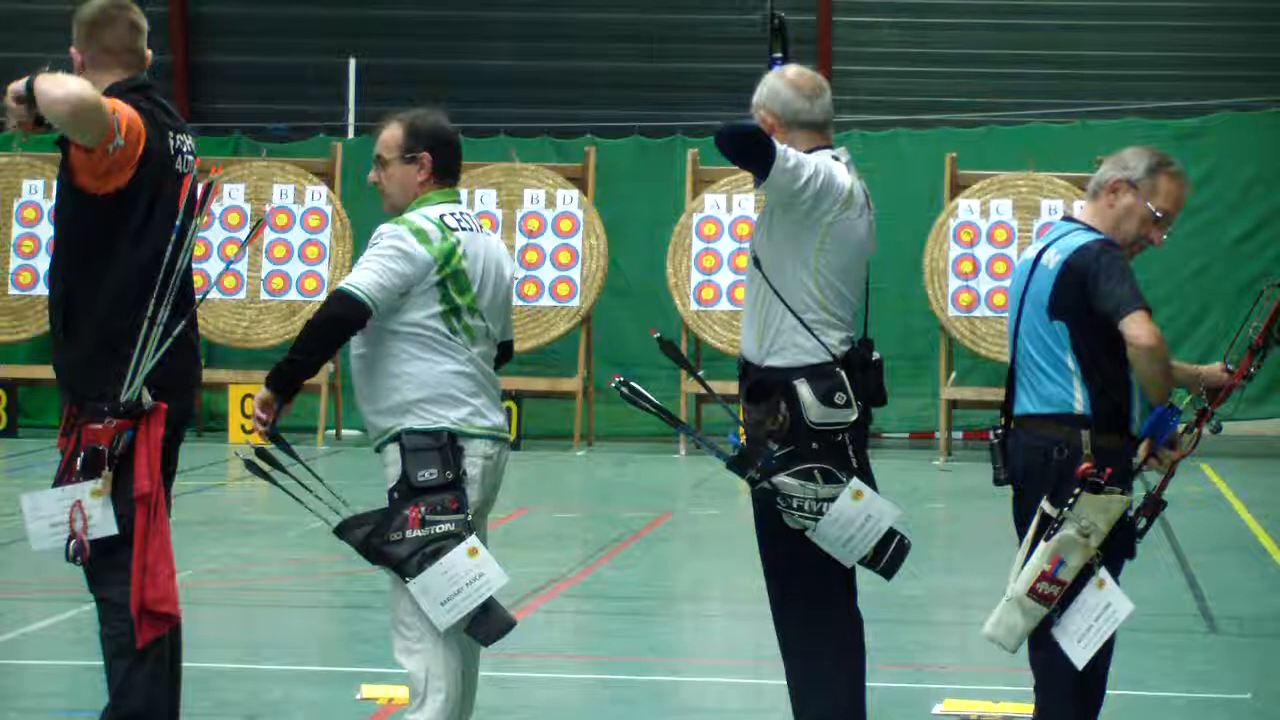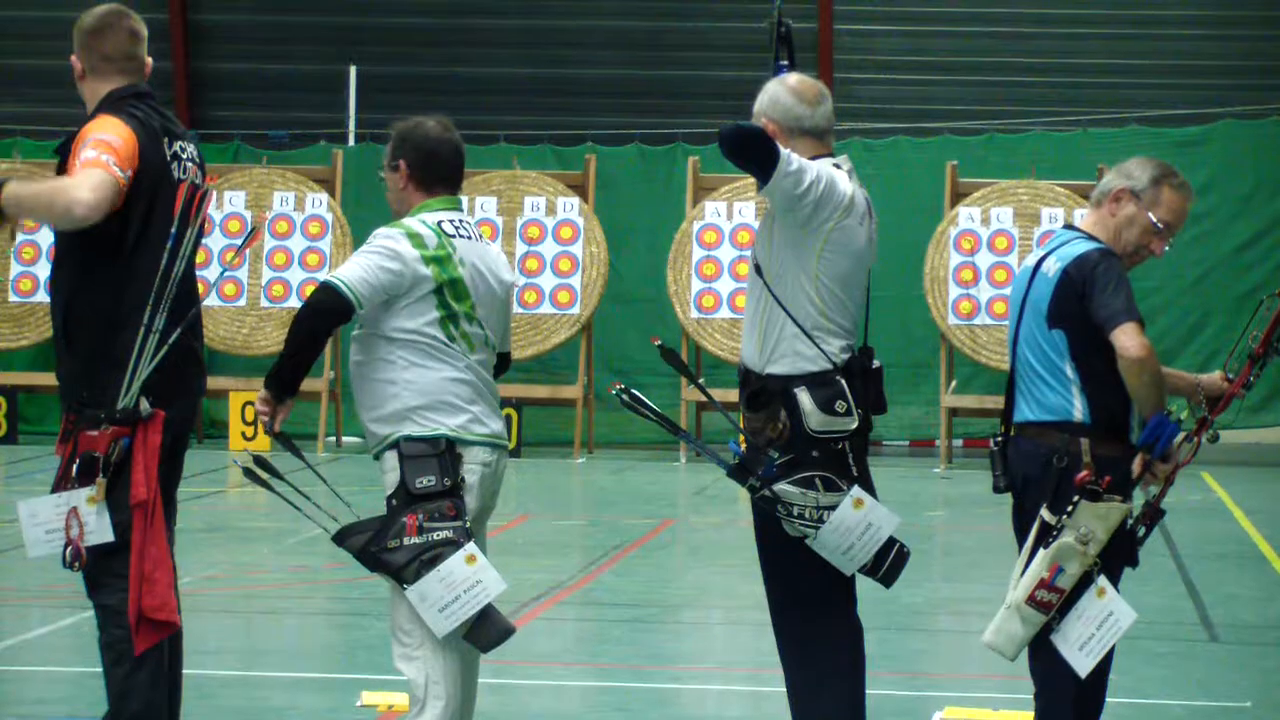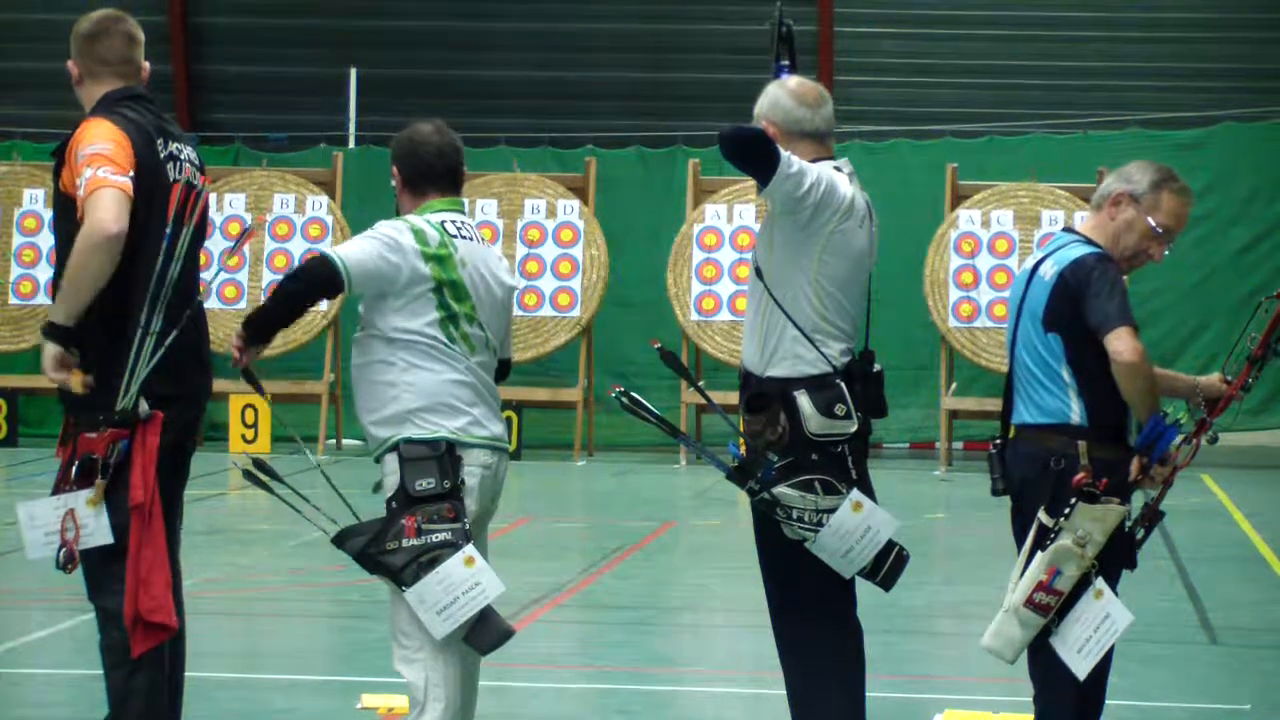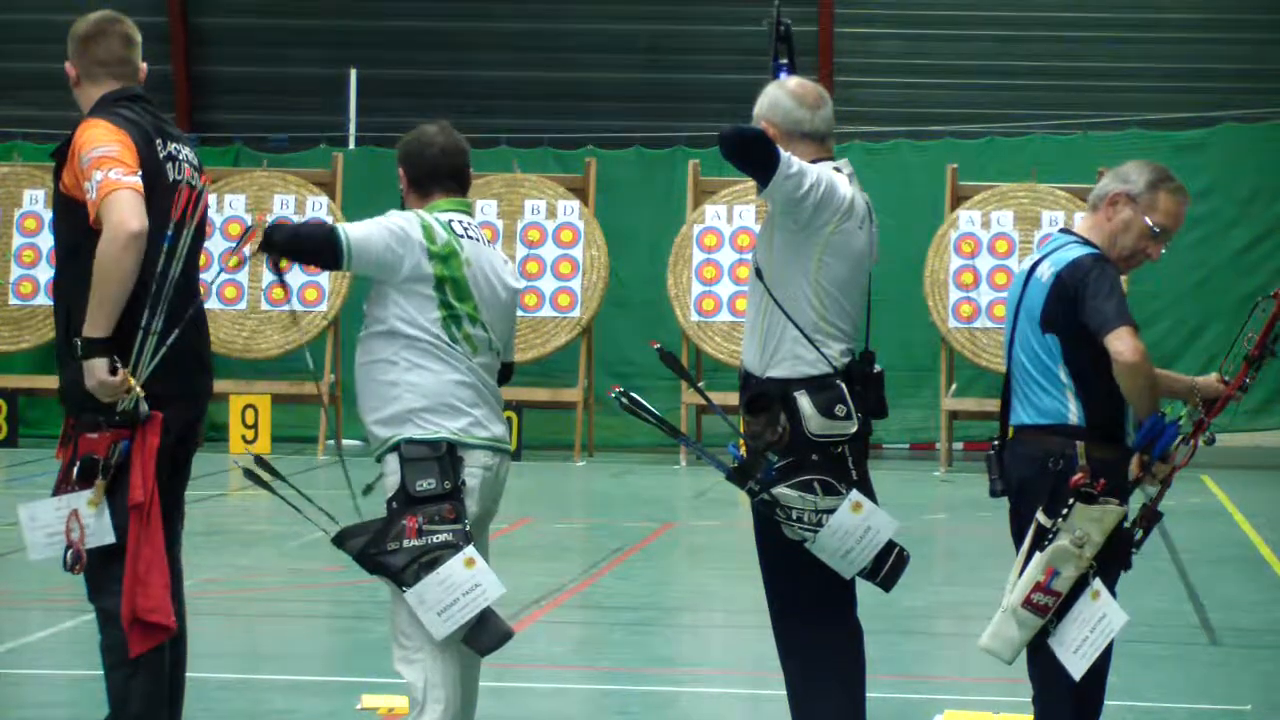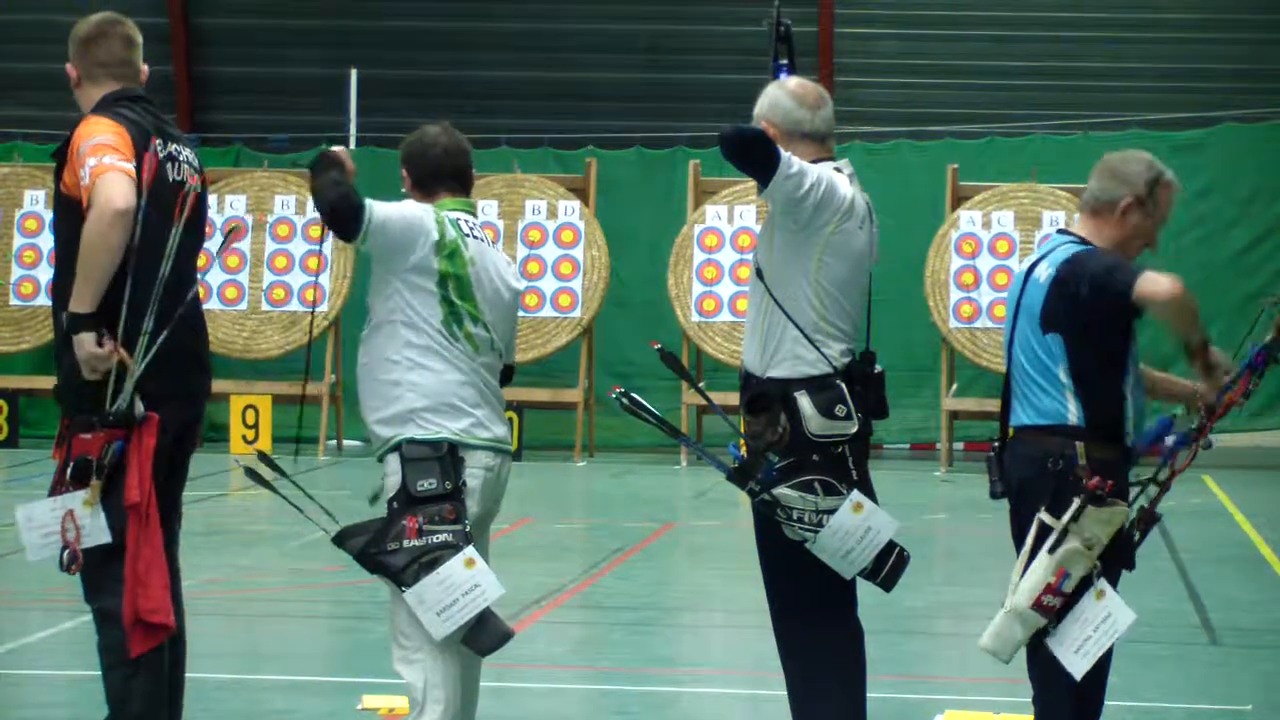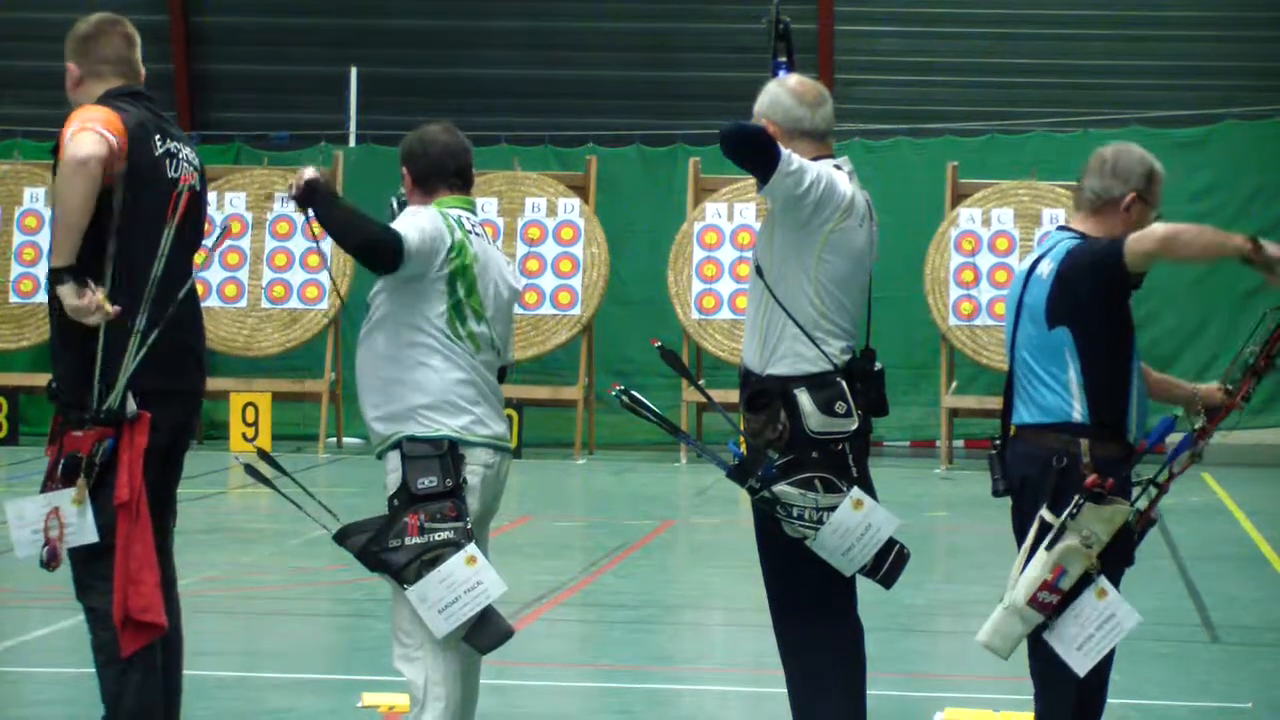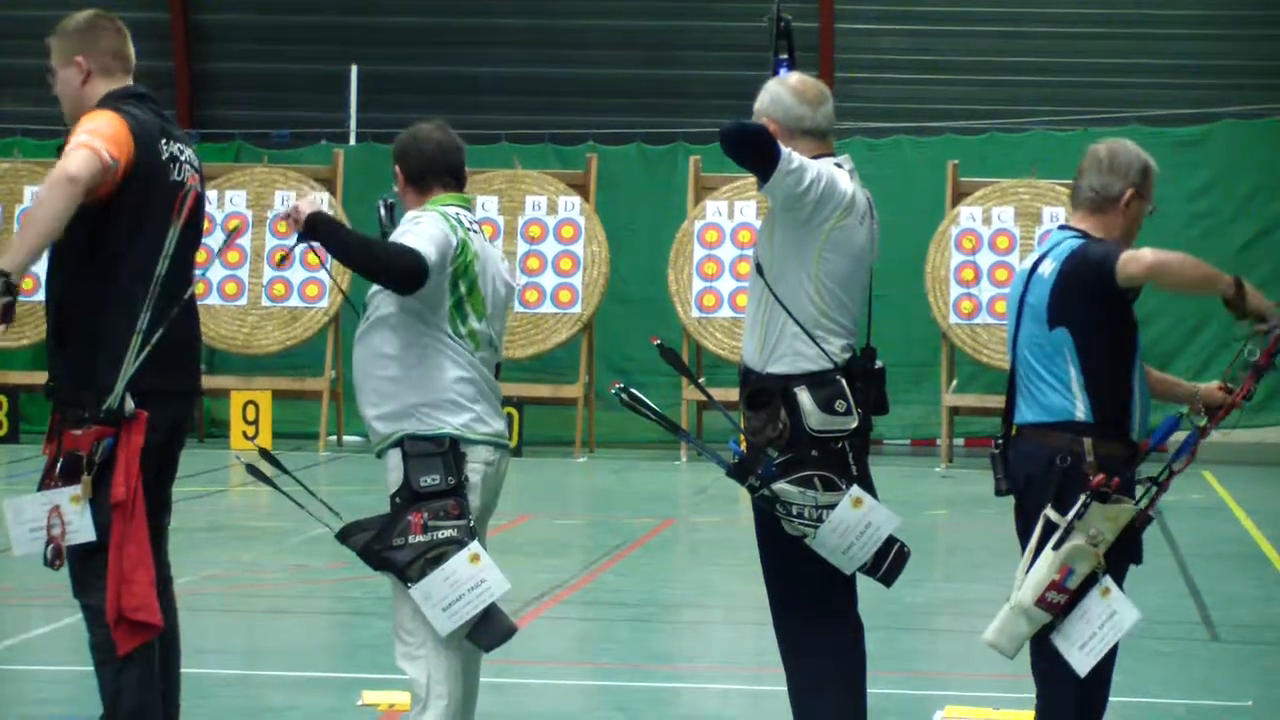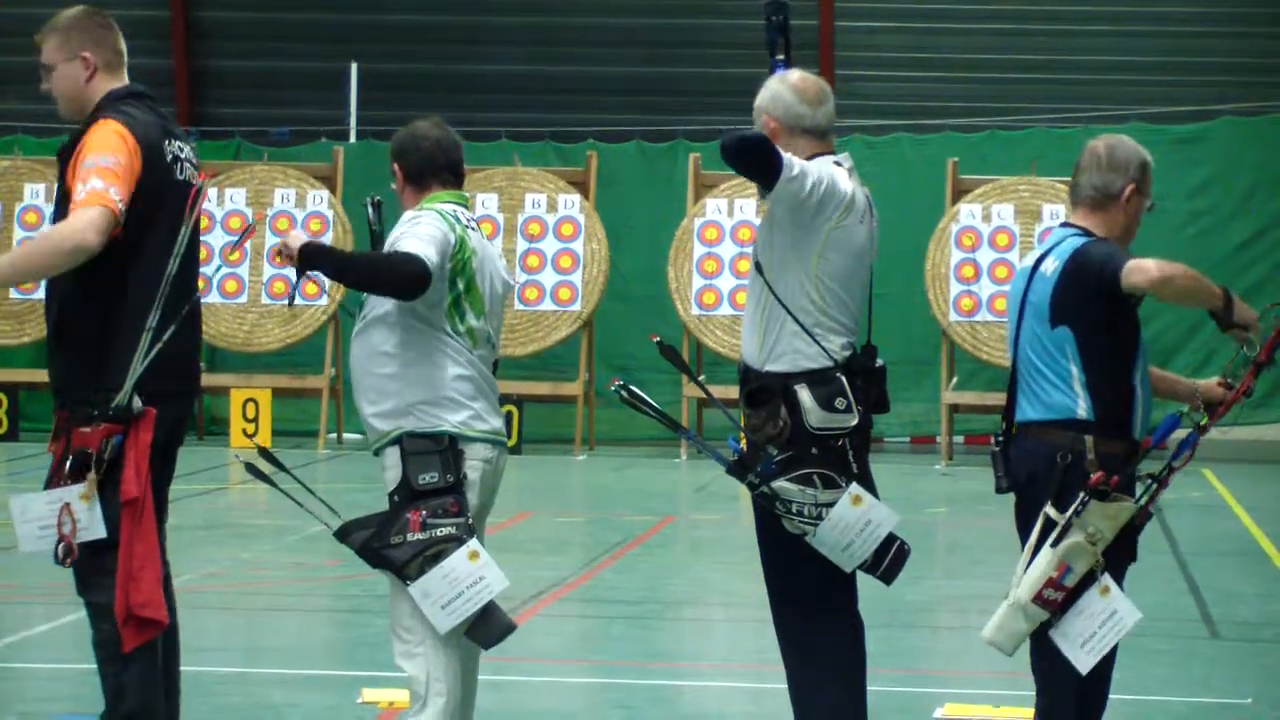
dt=0.3s
person 1, frame 1
left shoulder: (119, 124)
right shoulder: (167, 126)
left elbow: (74, 99)
left hip: (117, 377)
right hip: (157, 371)
left knee: (119, 561)
right knee: (140, 552)
person 1, frame 2
left shoulder: (112, 130)
right shoulder: (174, 136)
left elbow: (83, 202)
left hip: (119, 385)
right hip: (165, 378)
left knee: (118, 568)
right knee: (145, 559)
person 1, frame 3
left shoulder: (102, 134)
right shoulder: (174, 141)
left elbow: (105, 227)
left wrist: (59, 328)
left hip: (123, 389)
right hip: (174, 380)
left knee: (122, 571)
right knee: (151, 561)
person 1, frame 4
left shoulder: (101, 135)
right shoulder: (173, 141)
left elbow: (126, 228)
left wrist: (94, 344)
left hip: (123, 387)
right hip: (176, 381)
left knee: (120, 573)
right knee: (154, 564)
person 1, frame 5
left shoulder: (100, 131)
right shoulder: (176, 143)
left elbow: (114, 208)
left wrist: (80, 318)
left hip: (119, 388)
right hip: (174, 381)
left knee: (117, 573)
right knee: (152, 564)
person 1, frame 6
left shoulder: (102, 121)
right shoulder: (178, 144)
left elbow: (81, 158)
left wrist: (66, 269)
left hip: (117, 385)
right hip: (169, 380)
left knee: (109, 571)
right knee: (148, 562)
person 1, frame 7
left shoulder: (109, 124)
right shoulder: (174, 142)
left elbow: (72, 174)
left hip: (110, 389)
right hip: (161, 381)
left knee: (107, 570)
right knee: (141, 561)
person 1, frame 8
left shoulder: (112, 132)
right shoulder: (167, 135)
left elbow: (85, 233)
left hip: (115, 389)
right hip: (157, 382)
left knee: (110, 572)
right knee: (141, 562)
person 2, frame 1
left shoulder: (817, 179)
right shoulder: (839, 181)
left elbow: (734, 140)
left wrist: (763, 133)
left hip: (801, 409)
right hip: (811, 401)
left knee: (813, 589)
right knee: (809, 584)
person 2, frame 2
left shoulder: (814, 187)
right shoulder: (840, 189)
left elbow: (736, 143)
left wrist: (765, 134)
left hip: (802, 415)
right hip: (813, 406)
left knee: (812, 596)
right knee: (809, 591)
person 2, frame 3
left shoulder: (816, 189)
right shoulder: (842, 192)
left elbow: (737, 142)
left wrist: (766, 140)
left hip: (803, 420)
right hip: (814, 409)
left knee: (812, 601)
right knee: (809, 597)
person 2, frame 4
left shoulder: (816, 191)
right shoulder: (843, 193)
left elbow: (738, 144)
left wrist: (766, 140)
left hip: (803, 421)
right hip: (815, 411)
left knee: (813, 600)
right knee: (810, 596)
person 2, frame 5
left shoulder: (817, 192)
right shoulder: (843, 192)
left elbow: (738, 143)
left wrist: (763, 136)
left hip: (803, 421)
right hip: (815, 411)
left knee: (812, 601)
right knee: (812, 598)
person 2, frame 6
left shoulder: (817, 189)
right shoulder: (844, 191)
left elbow: (738, 140)
left wrist: (765, 141)
left hip: (804, 421)
right hip: (816, 410)
left knee: (812, 600)
right knee: (810, 595)
person 2, frame 7
left shoulder: (817, 187)
right shoulder: (842, 188)
left elbow: (738, 138)
left wrist: (763, 135)
left hip: (804, 419)
right hip: (815, 409)
left knee: (813, 597)
right knee: (810, 593)
person 2, frame 8
left shoulder: (816, 186)
right shoulder: (842, 186)
left elbow: (739, 149)
left wrist: (764, 145)
left hip: (803, 417)
right hip: (814, 405)
left knee: (813, 594)
right knee: (811, 590)
person 3, frame 1
left shoulder: (410, 234)
right shoulder: (488, 243)
left elbow: (340, 315)
left wrist: (278, 386)
right hip: (477, 441)
left knee: (425, 611)
person 3, frame 2
left shoulder: (405, 241)
right shoulder: (489, 252)
left elbow: (323, 308)
left wrist: (279, 386)
right hip: (476, 450)
left knee: (425, 622)
person 3, frame 3
left shoulder: (404, 239)
right shoulder: (491, 256)
left elbow: (312, 279)
left wrist: (254, 331)
right hip: (478, 451)
left knee: (424, 623)
person 3, frame 4
left shoulder: (411, 234)
right shoulder: (497, 259)
left elbow: (319, 243)
left wrist: (272, 239)
right hip: (479, 451)
left knee: (424, 623)
person 3, frame 5
left shoulder: (420, 227)
right shoulder: (498, 259)
left elbow: (340, 208)
left wrist: (331, 163)
right hip: (479, 452)
left knee: (425, 624)
person 3, frame 6
left shoulder: (431, 224)
right shoulder: (493, 255)
left elbow: (381, 248)
left wrist: (314, 192)
right hip: (475, 447)
left knee: (426, 622)
person 3, frame 7
left shoulder: (432, 224)
right shoulder: (486, 249)
left elbow: (405, 270)
left wrist: (317, 223)
left hip: (434, 449)
right hip: (471, 446)
left knee: (427, 616)
person 3, frame 8
left shoulder: (430, 222)
right shoulder: (482, 244)
left elbow: (408, 275)
left wrist: (311, 254)
right hip: (467, 443)
left knee: (426, 615)
person 4, frame 1
left shoulder: (1045, 248)
right shoulder: (1095, 254)
right elbow: (1143, 340)
left wrist: (1195, 376)
right wrist: (1164, 413)
left hip: (1042, 450)
right hip: (1079, 458)
left knee: (1059, 603)
person 4, frame 2
left shoulder: (1049, 256)
right shoulder: (1094, 263)
right elbow: (1133, 352)
left wrist: (1195, 386)
left hip: (1042, 458)
right hip: (1078, 465)
left knee: (1058, 611)
person 4, frame 3
left shoulder: (1049, 259)
right shoulder: (1090, 266)
right elbow: (1126, 356)
left wrist: (1194, 388)
left hip: (1041, 460)
right hip: (1075, 469)
left knee: (1057, 615)
person 4, frame 4
left shoulder: (1049, 259)
right shoulder: (1088, 268)
right elbow: (1129, 354)
left wrist: (1193, 387)
left hip: (1043, 462)
right hip: (1074, 469)
left knee: (1057, 613)
person 4, frame 5
left shoulder: (1049, 260)
right shoulder: (1086, 267)
right elbow: (1165, 292)
left wrist: (1190, 389)
right wrist: (1201, 350)
left hip: (1046, 463)
right hip: (1074, 470)
left knee: (1060, 615)
person 4, frame 6
left shoulder: (1052, 260)
right shoulder: (1084, 261)
left elbow: (1108, 366)
right elbow: (1160, 240)
left wrist: (1192, 395)
left hip: (1050, 462)
right hip: (1076, 468)
left knee: (1063, 610)
person 4, frame 7
left shoulder: (1052, 259)
right shoulder: (1082, 260)
right elbow: (1149, 264)
left wrist: (1193, 394)
left hip: (1052, 462)
right hip: (1079, 467)
left knee: (1068, 613)
person 4, frame 8
left shoulder: (1051, 257)
right shoulder: (1085, 259)
right elbow: (1154, 275)
left wrist: (1191, 390)
right wrist: (1226, 304)
left hip: (1050, 458)
right hip: (1081, 465)
left knee: (1066, 612)
